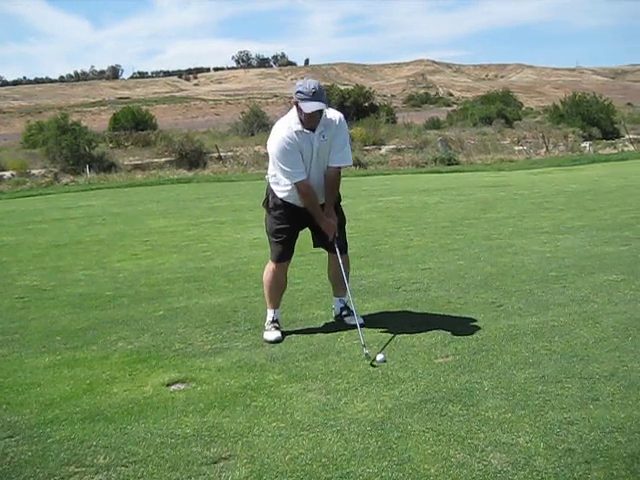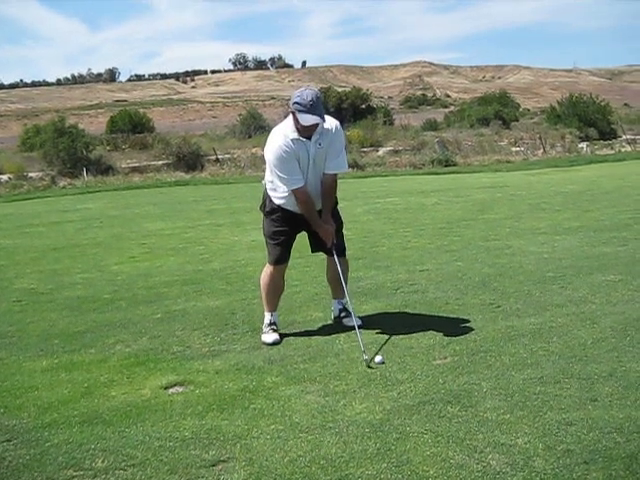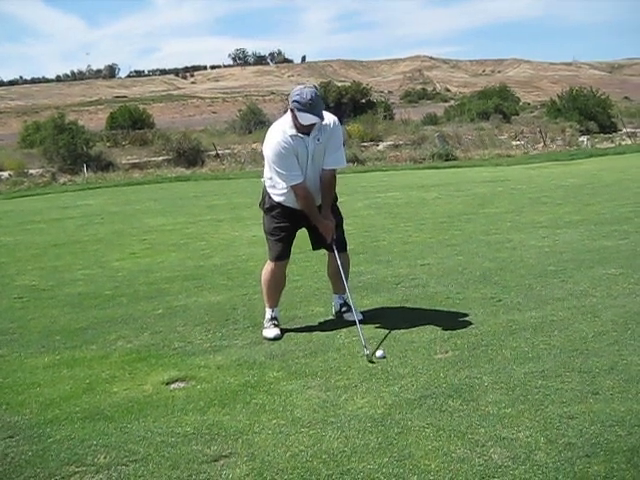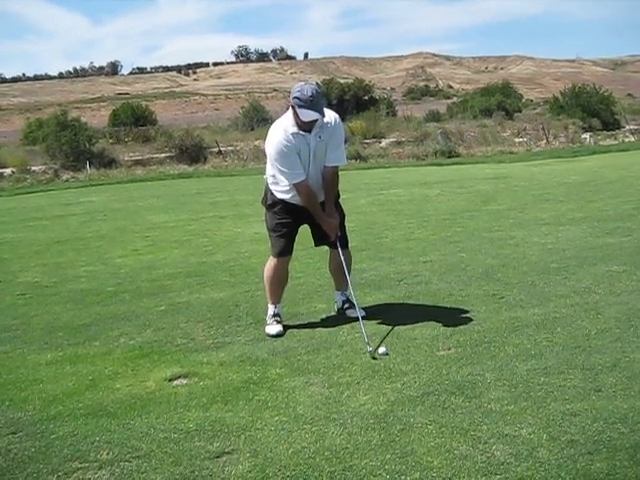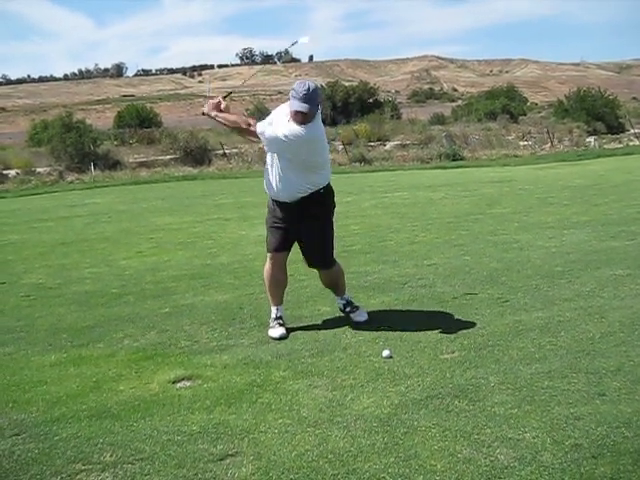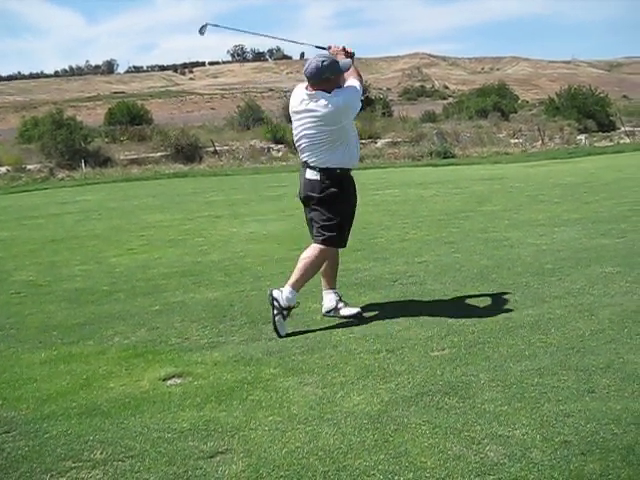
dt=0.7s
person 1, frame 1
left shoulder: (337, 122)
right shoulder: (282, 135)
left elbow: (333, 171)
right elbow: (302, 186)
left wrist: (330, 210)
right wrist: (321, 219)
left hip: (324, 198)
right hip: (286, 202)
left knee: (339, 251)
right knee: (280, 260)
left ankle: (340, 306)
right ankle: (272, 318)
person 1, frame 2
left shoulder: (333, 129)
right shoulder: (279, 143)
left elbow: (330, 178)
right elbow: (299, 193)
left wrist: (327, 216)
right wrist: (319, 226)
left hip: (321, 202)
right hip: (283, 207)
left knee: (338, 254)
right knee: (277, 263)
left ankle: (339, 308)
right ankle: (270, 321)
person 1, frame 3
left shoulder: (331, 125)
right shoulder: (278, 139)
left elbow: (329, 173)
right elbow: (298, 189)
left wrist: (327, 211)
right wrist: (319, 221)
left hip: (320, 198)
right hip: (283, 203)
left knee: (339, 249)
right knee: (278, 260)
left ankle: (340, 302)
right ankle: (271, 316)
person 1, frame 4
left shoulder: (333, 122)
right shoulder: (280, 137)
left elbow: (331, 171)
right elbow: (300, 186)
left wrist: (331, 209)
right wrist: (322, 219)
left hip: (322, 195)
right hip: (285, 201)
left knee: (341, 246)
right knee: (280, 256)
left ankle: (342, 299)
right ankle: (273, 312)
person 1, frame 5
left shoulder: (302, 135)
right shoulder: (285, 111)
left elbow: (252, 130)
right elbow: (258, 127)
left wrist: (215, 114)
right wrist: (225, 110)
left hip: (311, 203)
right hip: (280, 201)
left knee: (323, 262)
right knee: (275, 257)
left ankle: (344, 301)
right ankle: (276, 314)
person 1, frame 6
left shoulder: (300, 92)
right shoulder: (338, 105)
left elbow: (338, 86)
right elbow: (354, 82)
left wrist: (336, 57)
right wrist: (348, 60)
left hip: (316, 176)
right hip: (331, 182)
left knee: (330, 240)
right knee: (325, 242)
left ankle: (330, 299)
right ankle: (285, 296)
